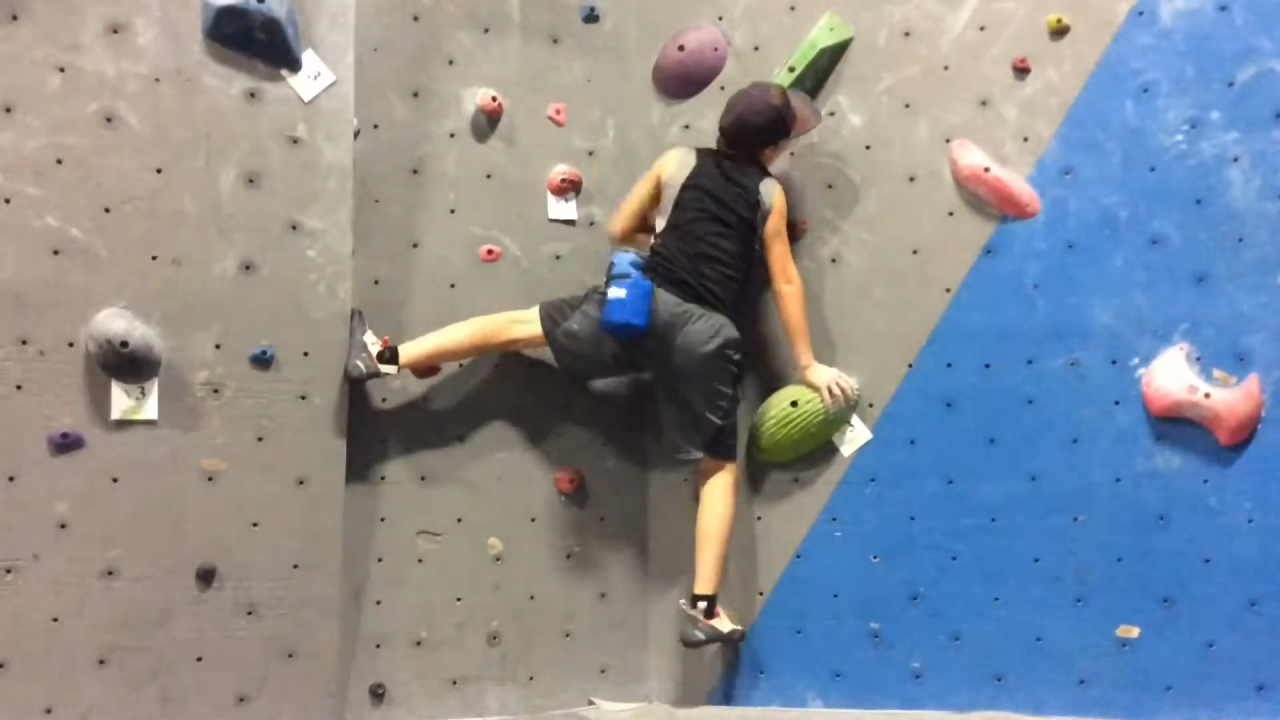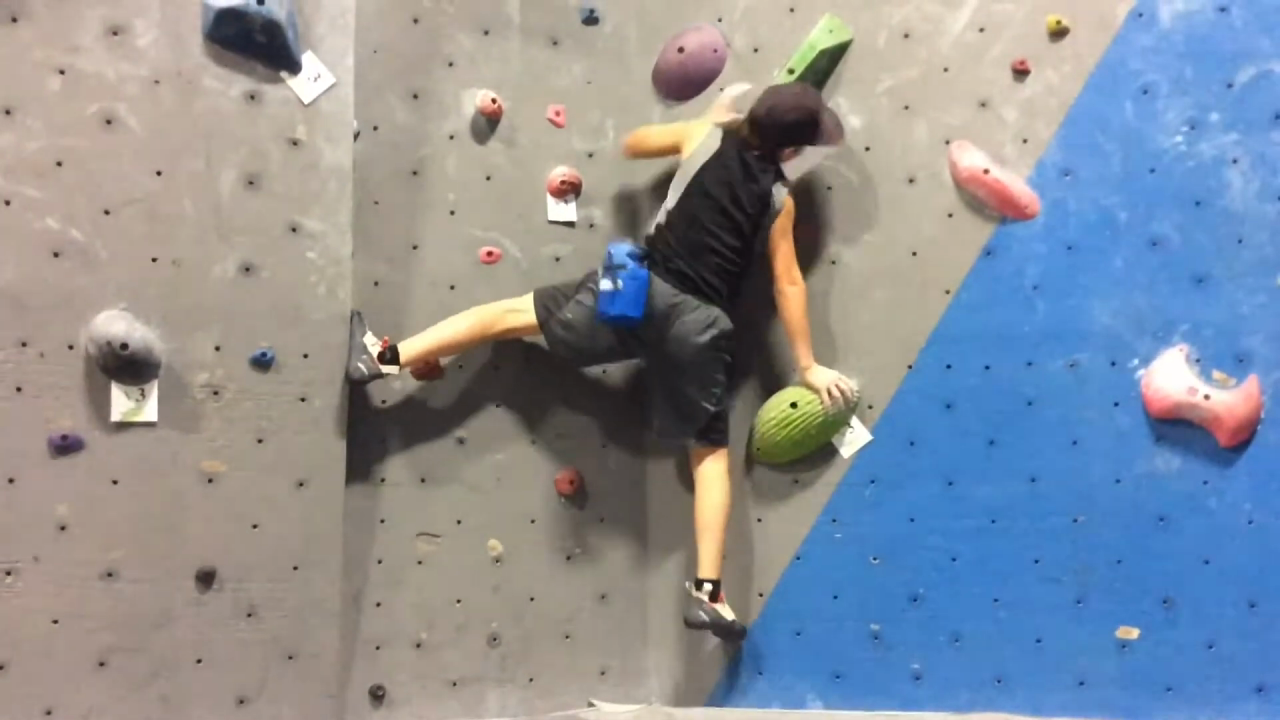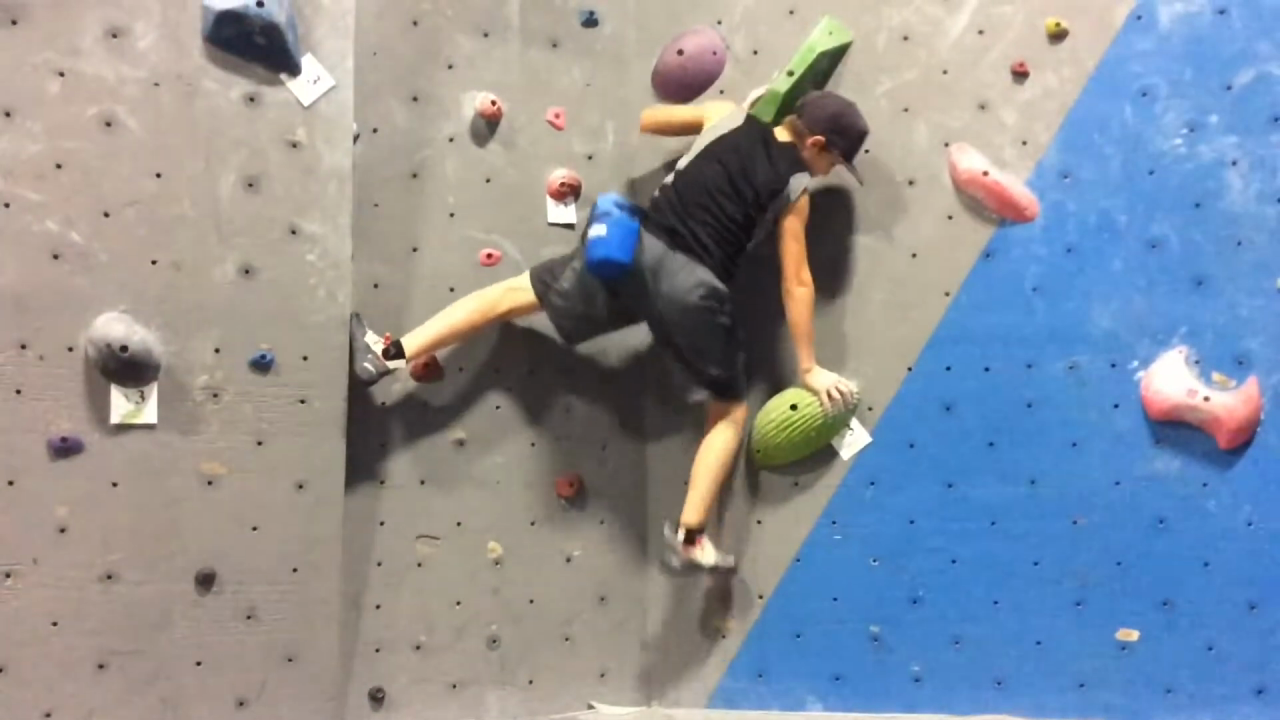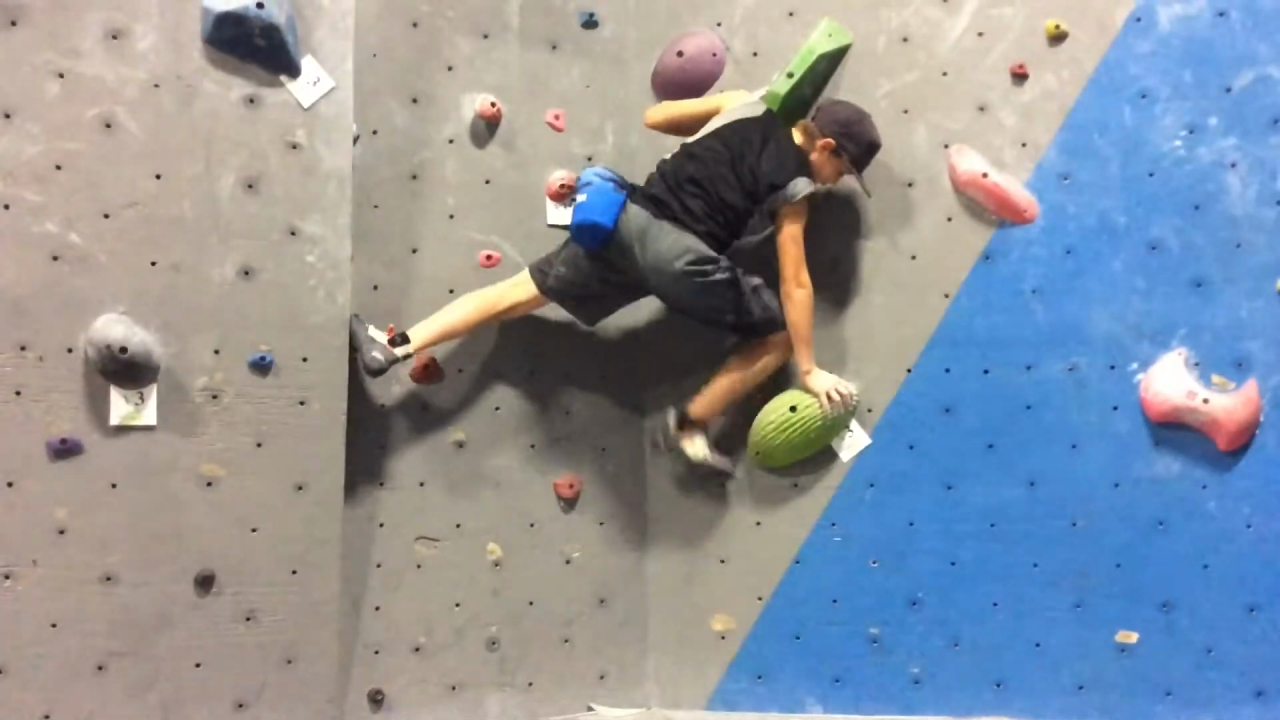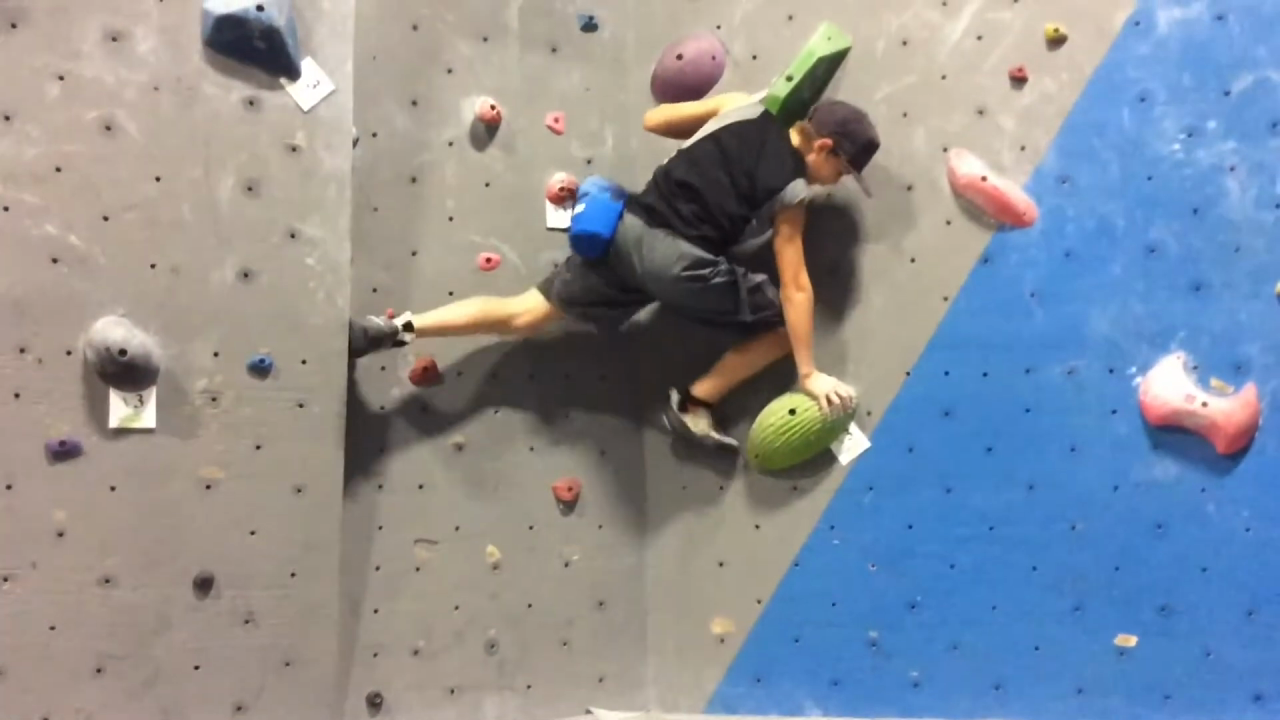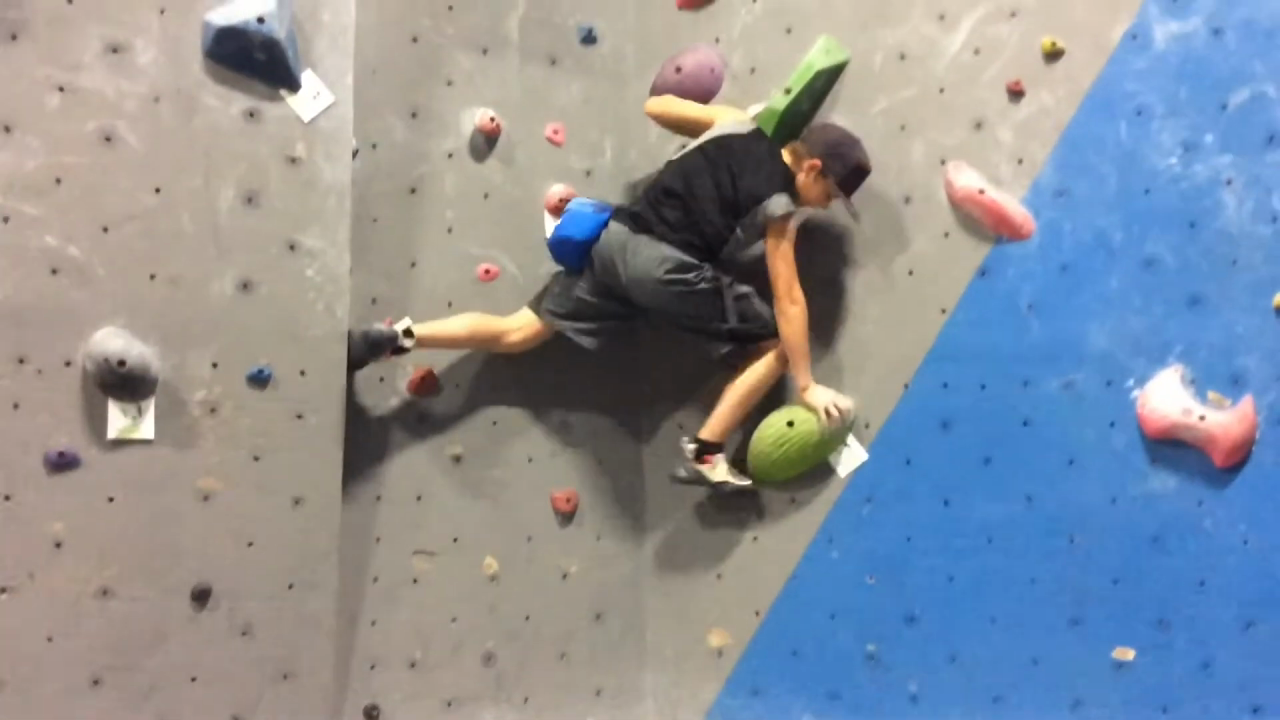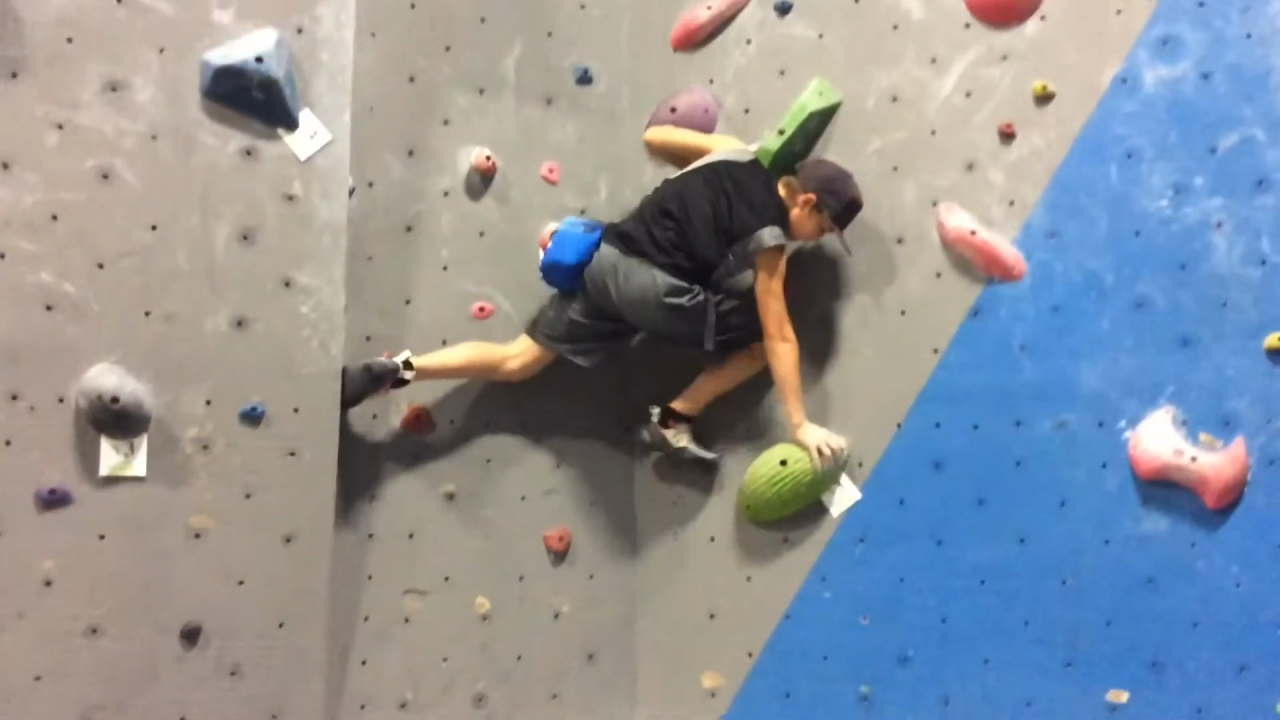
dt=0.3s
person 1, frame 1
left shoulder: (680, 162)
right shoulder: (770, 193)
left elbow: (619, 230)
right elbow: (785, 282)
right wrist: (807, 364)
left hip: (644, 301)
right hip: (706, 335)
left knee: (516, 326)
right knee: (719, 470)
left ankle: (384, 356)
right ankle: (704, 608)
person 1, frame 2
left shoulder: (708, 136)
right shoulder: (779, 194)
left elbow: (635, 145)
right elbow: (788, 284)
right wrist: (808, 367)
left hip: (639, 287)
right hip: (699, 323)
left knee: (510, 313)
right knee: (712, 455)
left ankle: (385, 356)
right ankle: (706, 593)
person 1, frame 3
left shoulder: (728, 117)
right shoulder: (795, 186)
left elbow: (648, 120)
right elbow: (796, 283)
right wrist: (808, 368)
left hip: (637, 247)
right hip: (694, 287)
left knee: (511, 295)
right knee: (729, 412)
left ankle: (387, 352)
right ankle: (690, 537)
person 1, frame 4
left shoulder: (743, 106)
right shoulder: (797, 186)
left elbow: (654, 118)
right elbow: (795, 285)
right wrist: (808, 370)
left hip: (630, 218)
right hip: (682, 257)
left knee: (516, 292)
right knee: (777, 336)
left ankle: (394, 345)
right ankle: (691, 424)
person 1, frame 5
left shoulder: (741, 107)
right shoulder: (793, 188)
left elbow: (653, 120)
right elbow: (795, 287)
right wrist: (808, 373)
left hip: (628, 226)
right hip: (681, 263)
left knee: (520, 313)
right knee: (782, 326)
left ankle: (397, 327)
right ankle: (692, 405)
person 1, frame 6
left shoulder: (737, 125)
right shoulder: (780, 206)
left elbow: (654, 106)
right elbow: (789, 302)
right wrist: (806, 385)
left hip: (612, 239)
right hip: (664, 269)
left knee: (515, 332)
right knee: (774, 343)
left ankle: (396, 336)
right ankle: (706, 451)
person 1, frame 7
left shoulder: (732, 153)
right shoulder: (771, 239)
left elbow: (654, 136)
right elbow: (780, 337)
right wrist: (799, 424)
left hip: (604, 259)
right hip: (653, 290)
left knee: (514, 361)
right knee: (758, 342)
left ankle: (398, 368)
right ankle: (673, 419)
